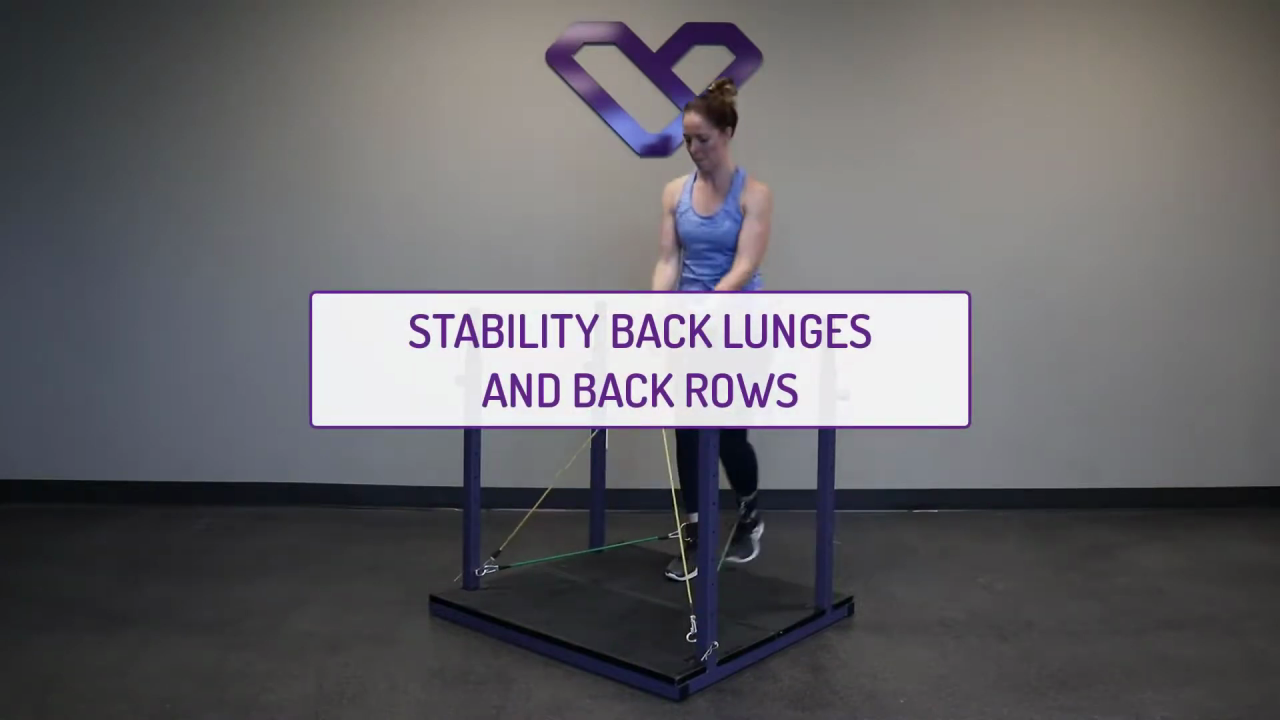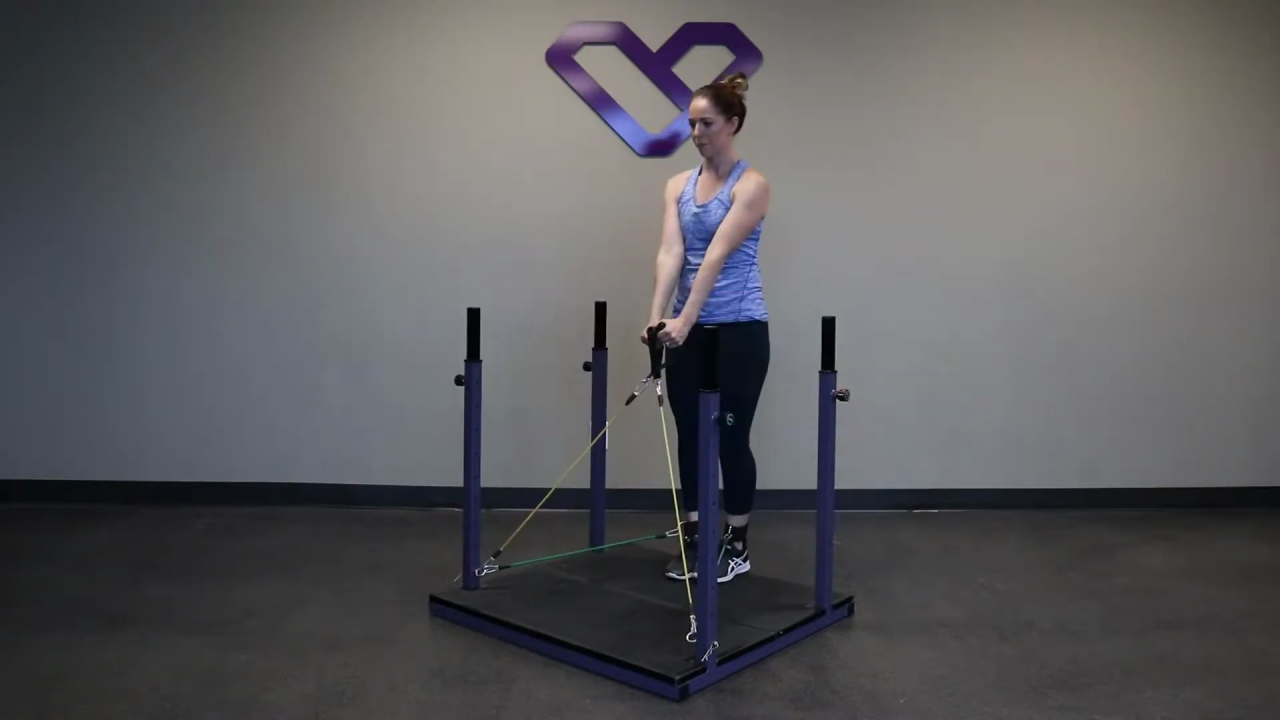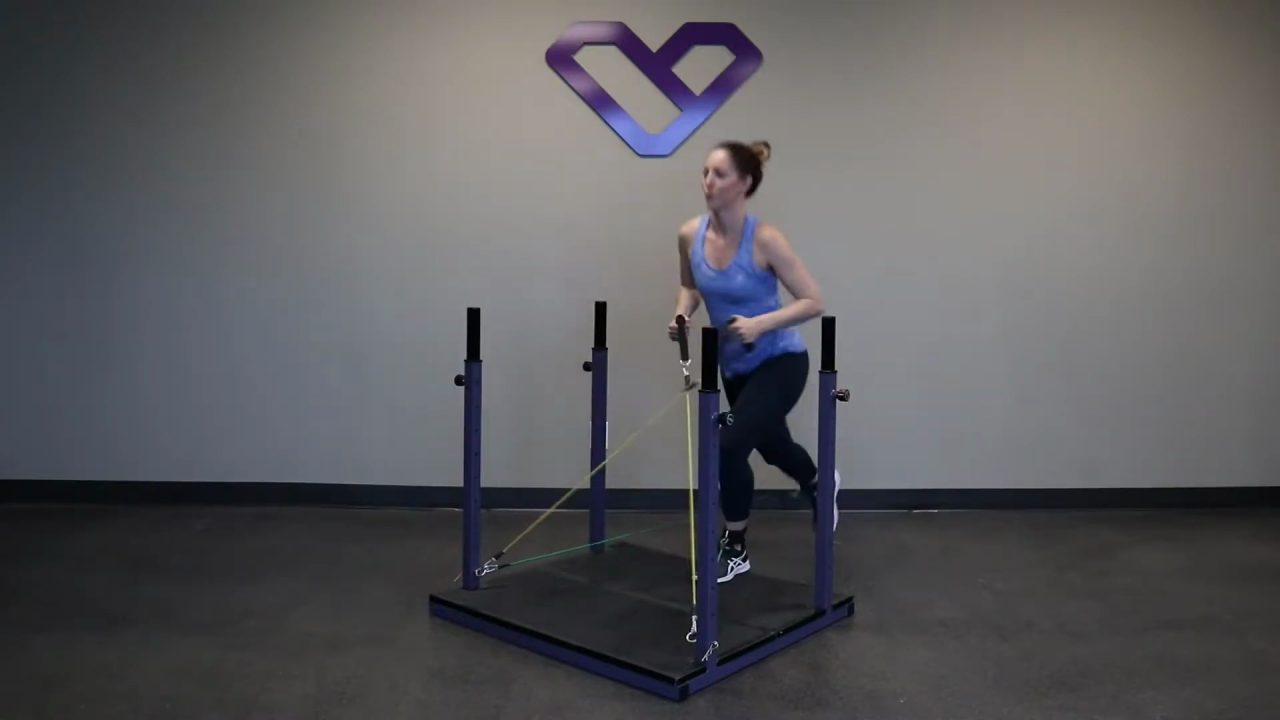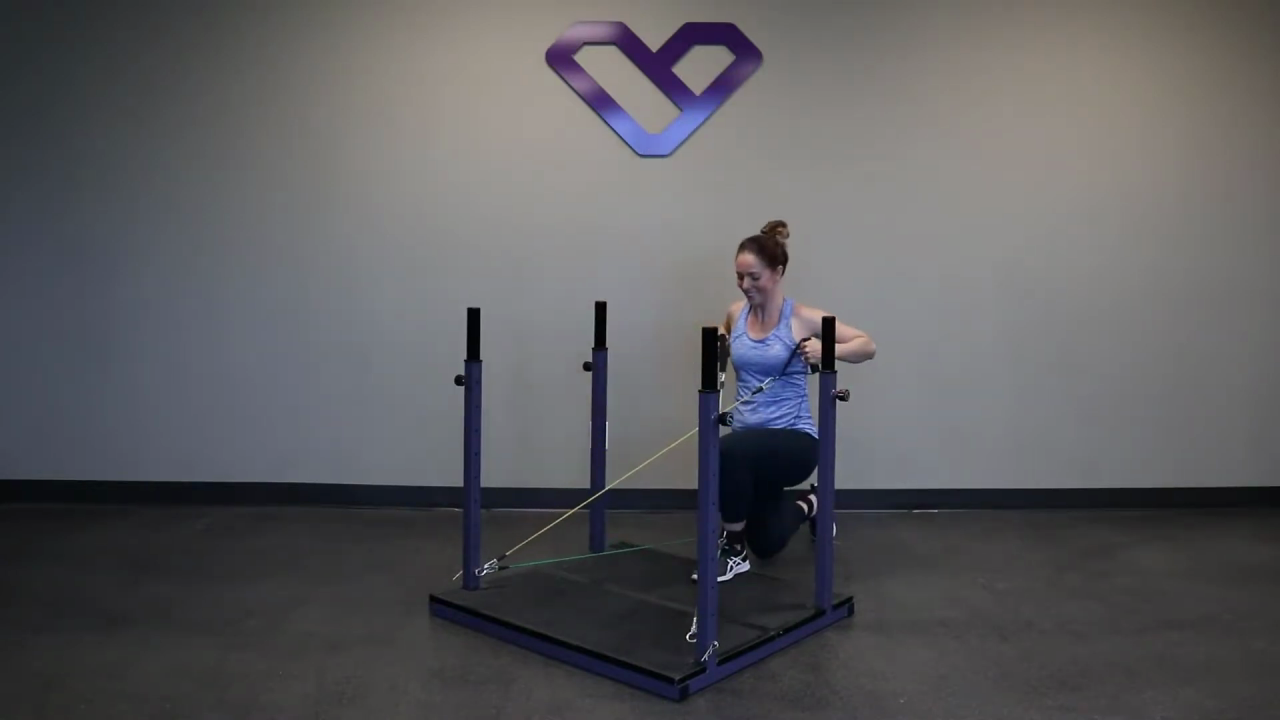
dt=0.7s
person 1, frame 1
left shoulder: (753, 193)
right shoulder: (674, 192)
left elbow: (744, 268)
right elbow: (668, 261)
left knee: (728, 434)
right knee: (688, 434)
left ankle: (749, 516)
right ankle: (693, 537)
person 1, frame 2
left shoulder: (751, 184)
right shoulder: (679, 184)
left elbow: (718, 255)
right elbow: (671, 251)
left wrist: (686, 318)
right wrist: (657, 314)
left hip: (740, 326)
right hip: (688, 325)
left knee: (731, 438)
right knee: (689, 436)
left ankle: (737, 545)
right ankle: (692, 539)
person 1, frame 3
left shoulder: (764, 239)
right shoulder: (690, 235)
left elbow: (813, 303)
right elbow: (689, 286)
left wrist: (763, 322)
right wrist: (682, 314)
left hip: (778, 361)
right hip: (734, 366)
left knee: (729, 445)
right knee: (772, 444)
left ankle: (734, 550)
right ankle: (821, 484)
person 1, frame 4
left shoulder: (803, 317)
right shoulder: (736, 313)
left elbow: (867, 346)
left wrist: (827, 350)
left hip: (794, 440)
right hip: (753, 443)
left knee: (729, 451)
right knee: (766, 544)
left ankle: (732, 550)
right ankle: (810, 504)
